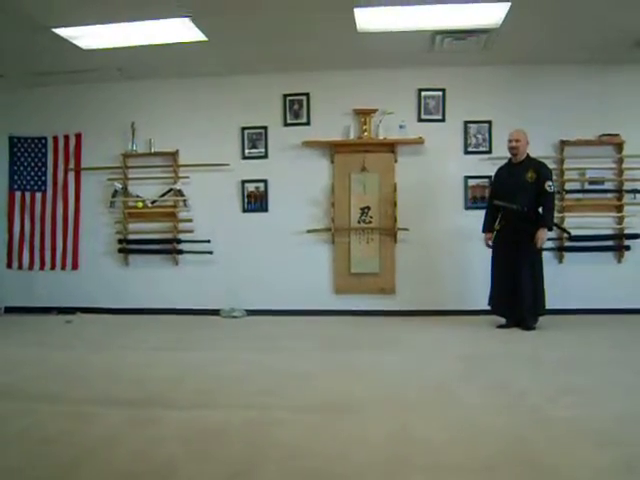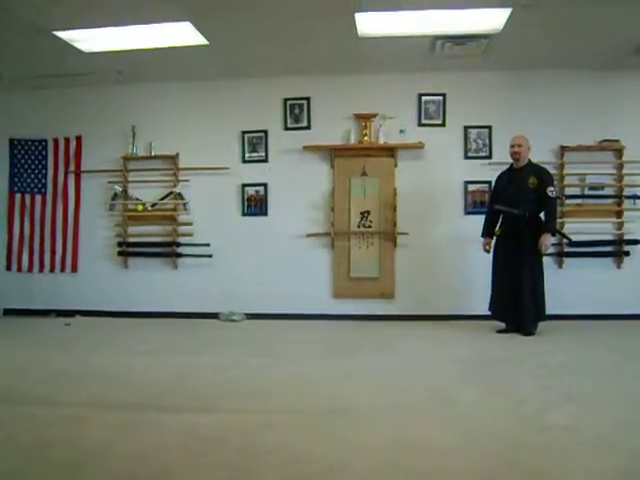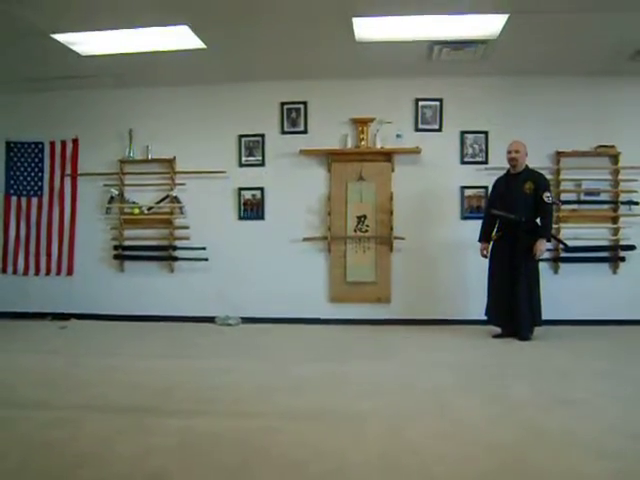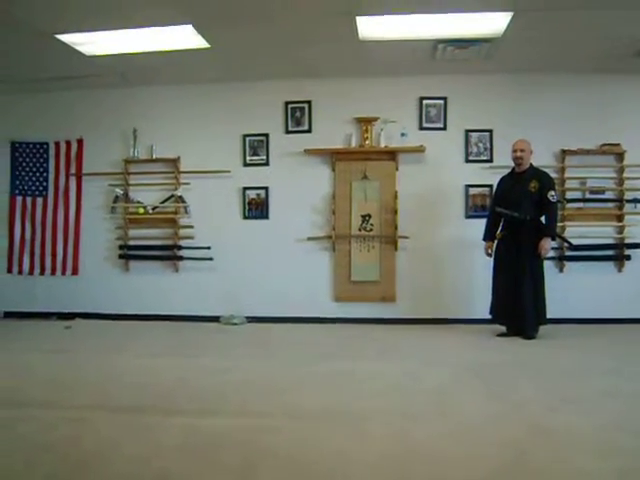
dt=0.5s
person 1, frame 1
left shoulder: (539, 169)
right shoulder: (502, 172)
left elbow: (548, 200)
right elbow: (493, 203)
left wrist: (544, 227)
right wrist: (488, 229)
left hip: (529, 228)
right hip: (506, 228)
left knee: (529, 272)
right knee: (504, 272)
left ankle: (529, 317)
right ankle: (511, 316)
person 1, frame 2
left shoulder: (541, 174)
right shoulder: (503, 177)
left elbow: (550, 206)
right elbow: (493, 208)
left wrist: (547, 233)
right wrist: (488, 234)
left hip: (530, 233)
right hip: (506, 233)
left knee: (529, 278)
right knee: (505, 278)
left ankle: (529, 323)
right ankle: (511, 321)
person 1, frame 3
left shoulder: (537, 180)
right shoulder: (500, 182)
left elbow: (546, 211)
right elbow: (490, 213)
left wrist: (542, 238)
right wrist: (485, 239)
left hip: (526, 238)
right hip: (503, 238)
left knee: (525, 283)
right knee: (501, 283)
left ankle: (525, 328)
right ankle: (507, 326)
person 1, frame 4
left shoulder: (542, 179)
right shoulder: (504, 181)
left elbow: (551, 210)
right elbow: (495, 211)
left wrist: (548, 237)
right wrist: (489, 238)
left hip: (530, 236)
right hip: (507, 236)
left knee: (530, 282)
right knee: (505, 282)
left ankle: (530, 327)
right ankle: (512, 326)
